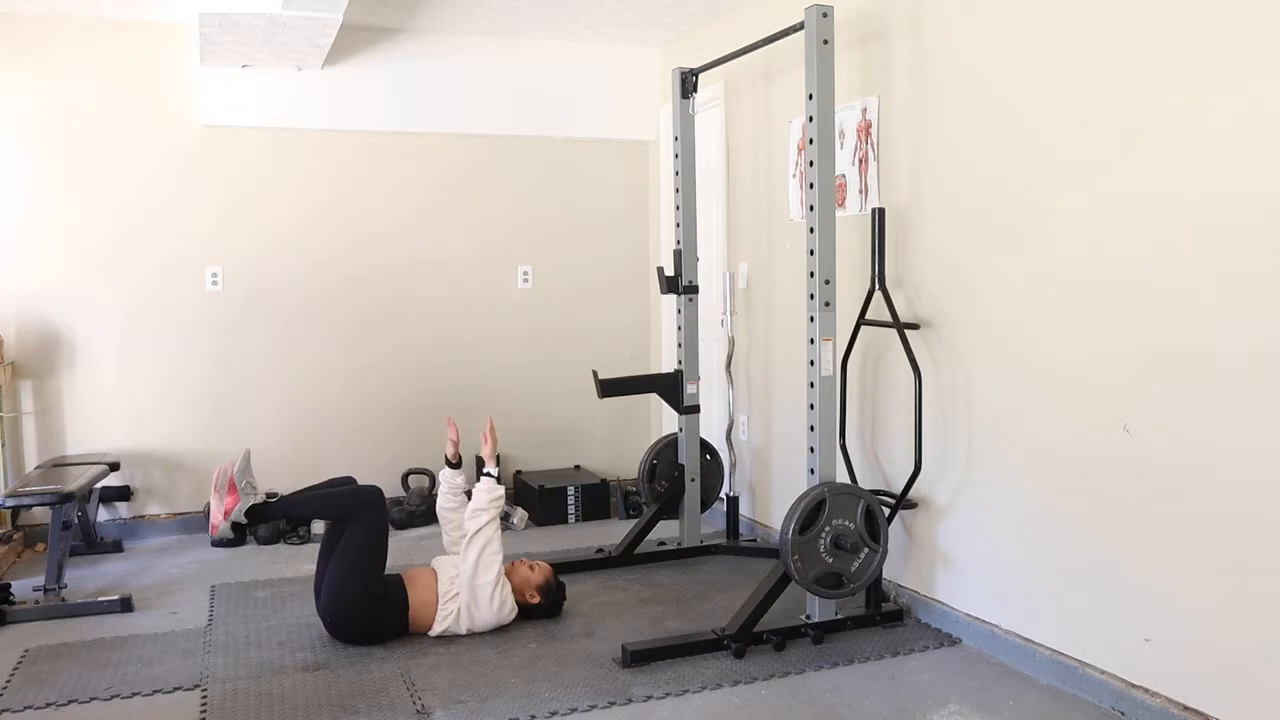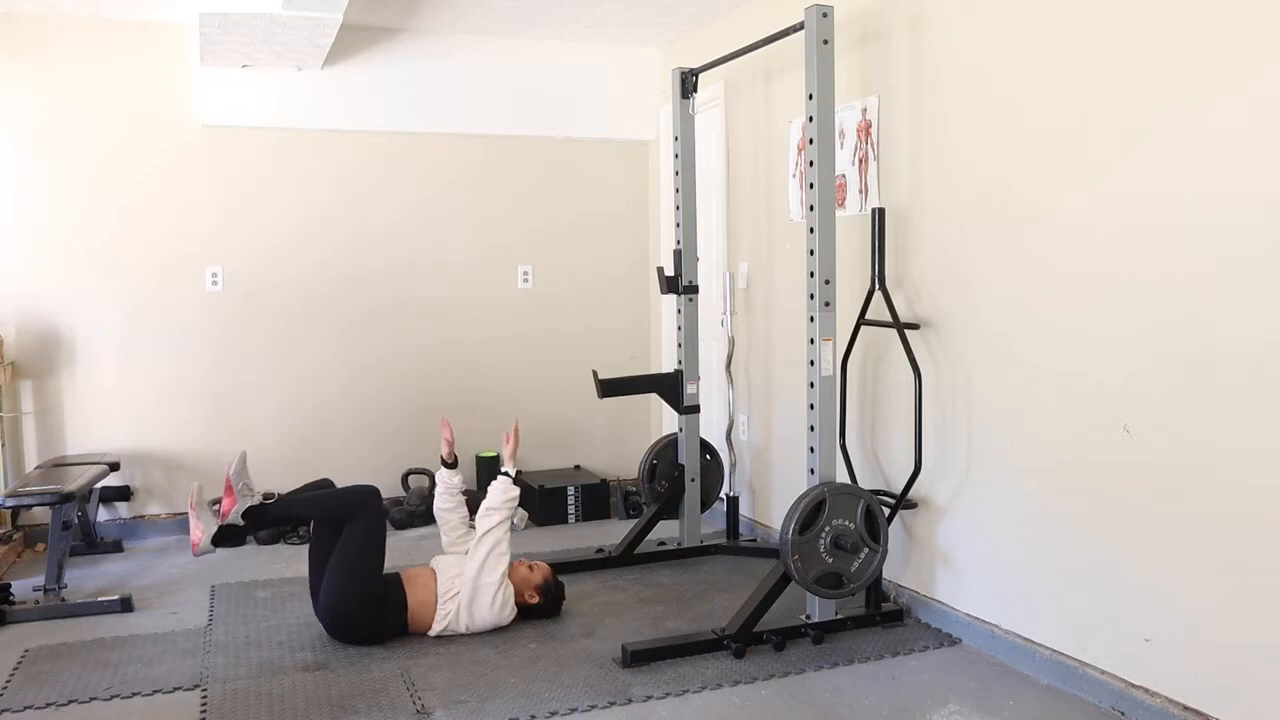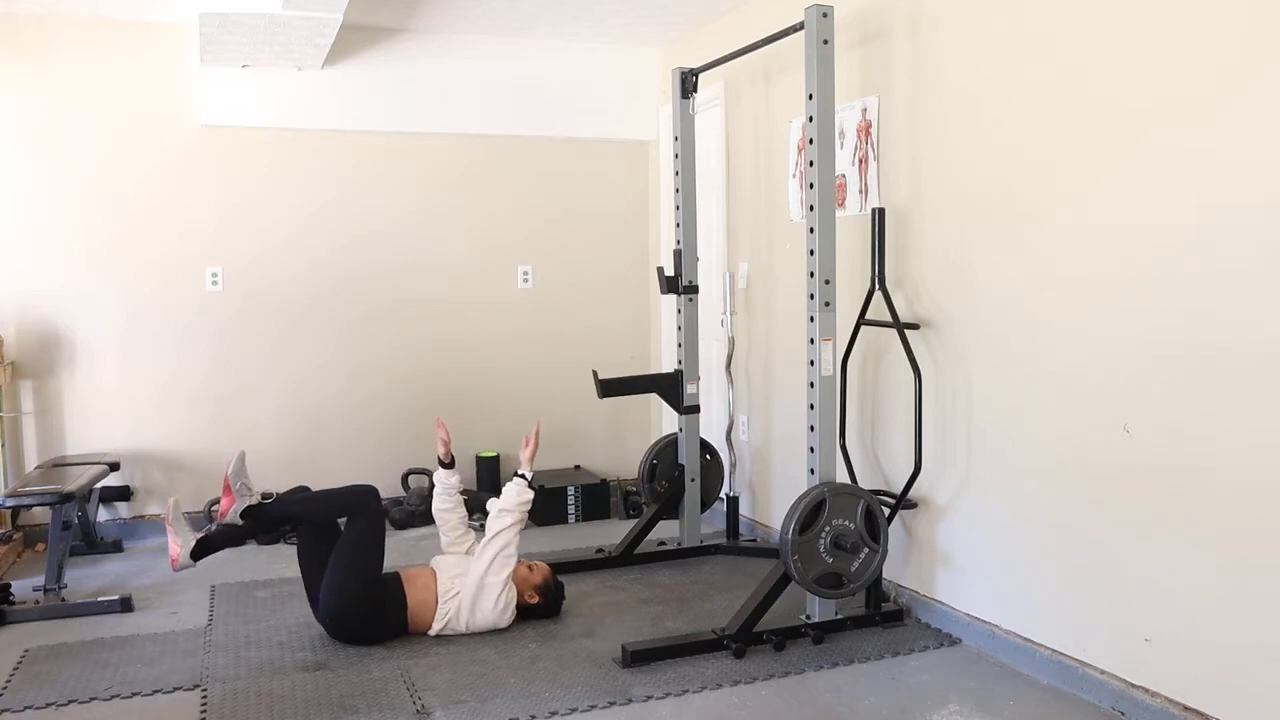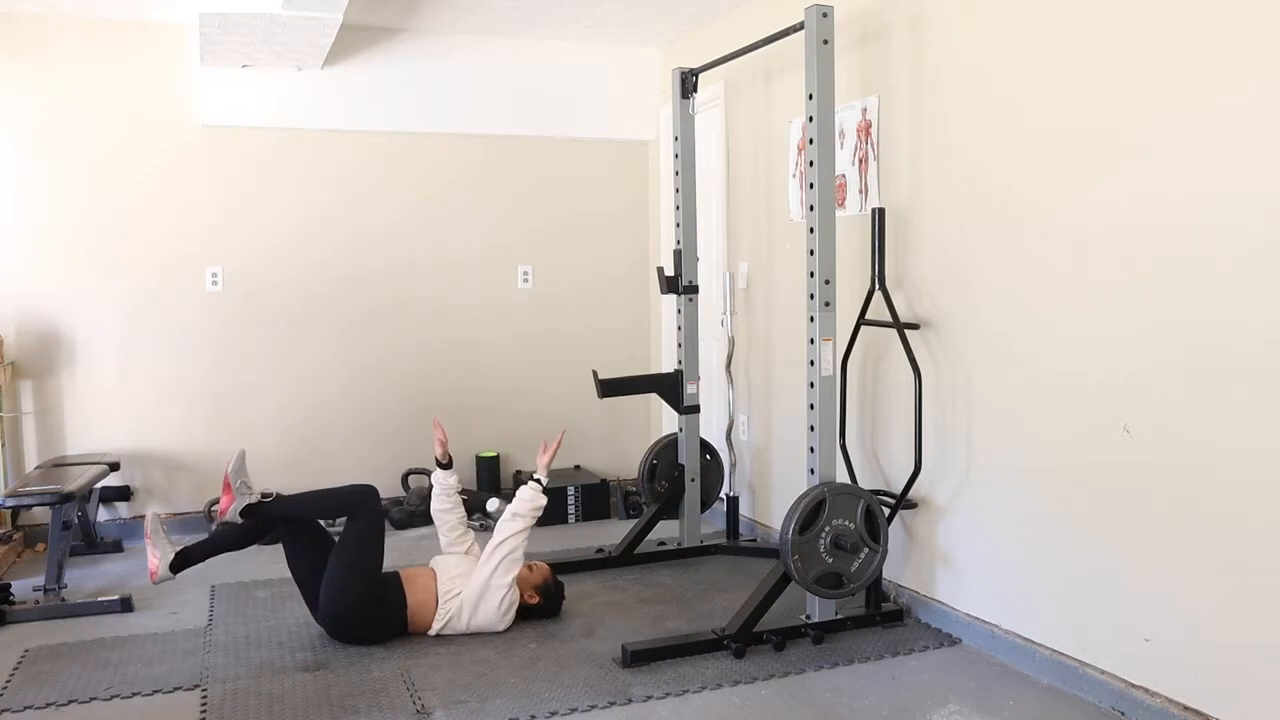
dt=0.2s
person 1, frame 1
left shoulder: (496, 604)
right shoulder: (479, 575)
left elbow: (480, 530)
right elbow: (458, 528)
left wrist: (490, 468)
right wrist: (454, 463)
left hip: (354, 614)
right hip: (348, 603)
left knee: (369, 498)
right knee: (349, 488)
left ankle: (251, 508)
right ankle: (237, 517)
person 1, frame 2
left shoulder: (496, 604)
right shoulder: (476, 573)
left elbow: (491, 529)
right elbow: (455, 528)
left wrist: (507, 469)
right wrist: (449, 463)
left hip: (353, 614)
right hip: (347, 604)
left knee: (367, 498)
right knee: (327, 489)
left ankle: (248, 510)
right ankle: (217, 533)
person 1, frame 3
left shoulder: (498, 604)
right shoulder: (474, 570)
left elbow: (502, 532)
right elbow: (454, 527)
left wrist: (523, 474)
right wrist: (446, 463)
left hip: (355, 615)
right hip: (347, 603)
left knee: (366, 498)
right knee: (304, 497)
left ankle: (250, 509)
right ankle: (195, 548)
person 1, frame 4
left shoulder: (499, 605)
right shoulder: (476, 570)
left elbow: (511, 534)
right elbow: (453, 526)
left wrist: (538, 478)
right wrist: (445, 463)
left hip: (355, 614)
right hip: (347, 603)
left knee: (365, 497)
right knee: (283, 512)
left ankle: (249, 507)
right ankle: (174, 561)
